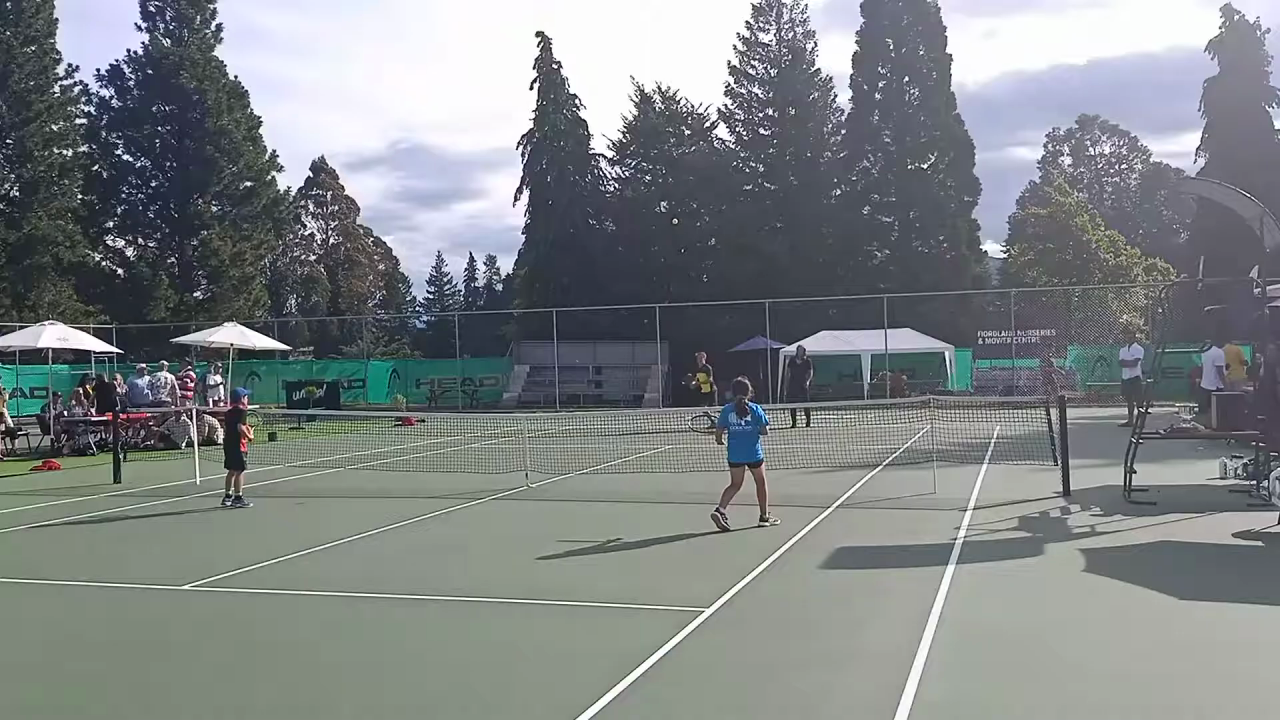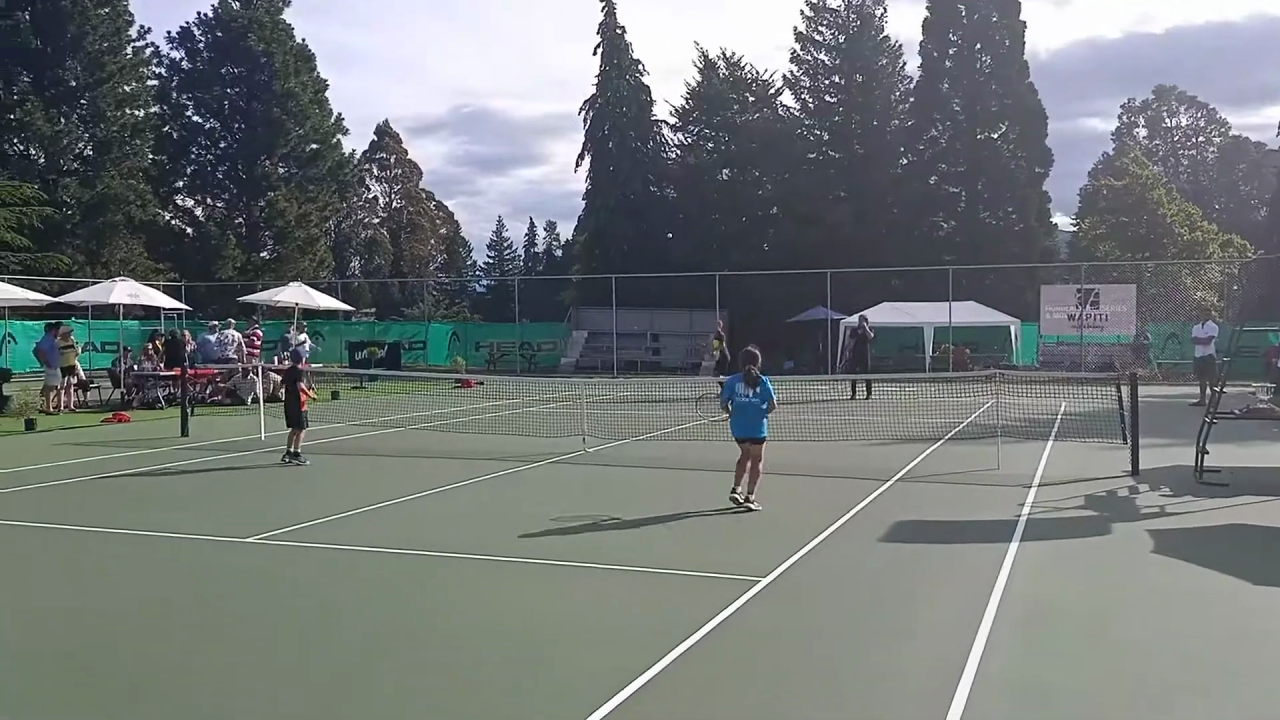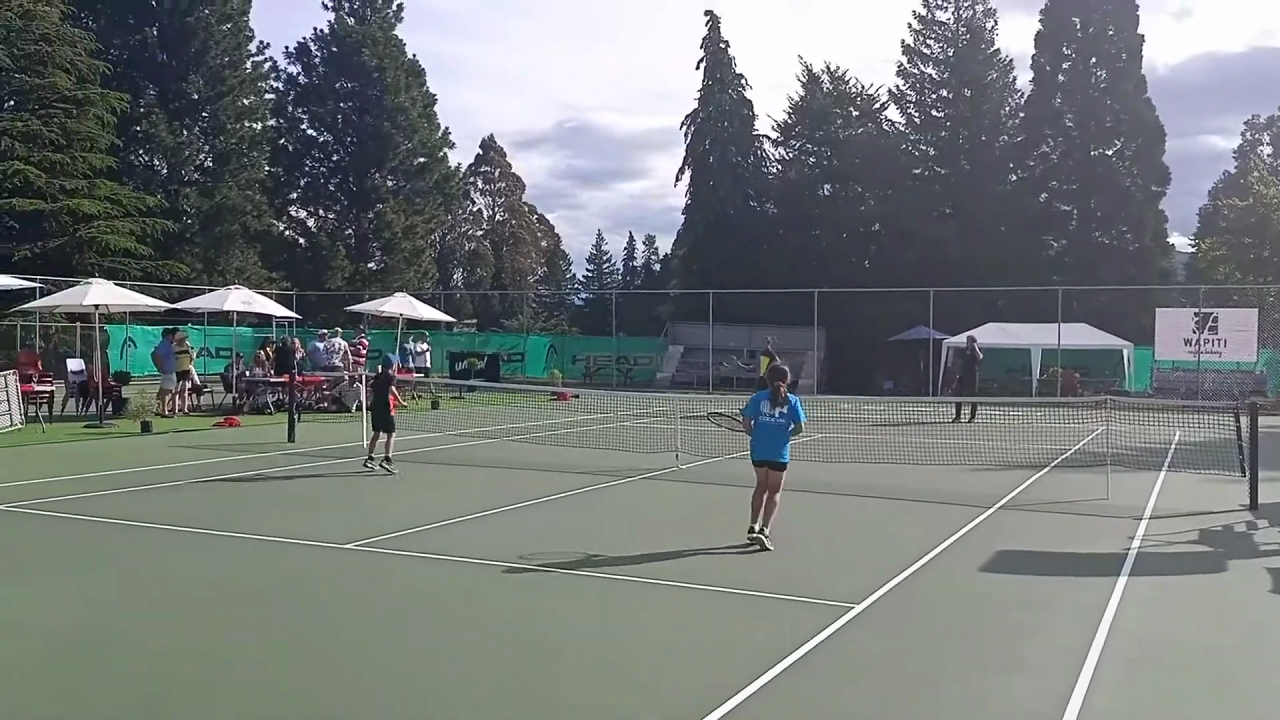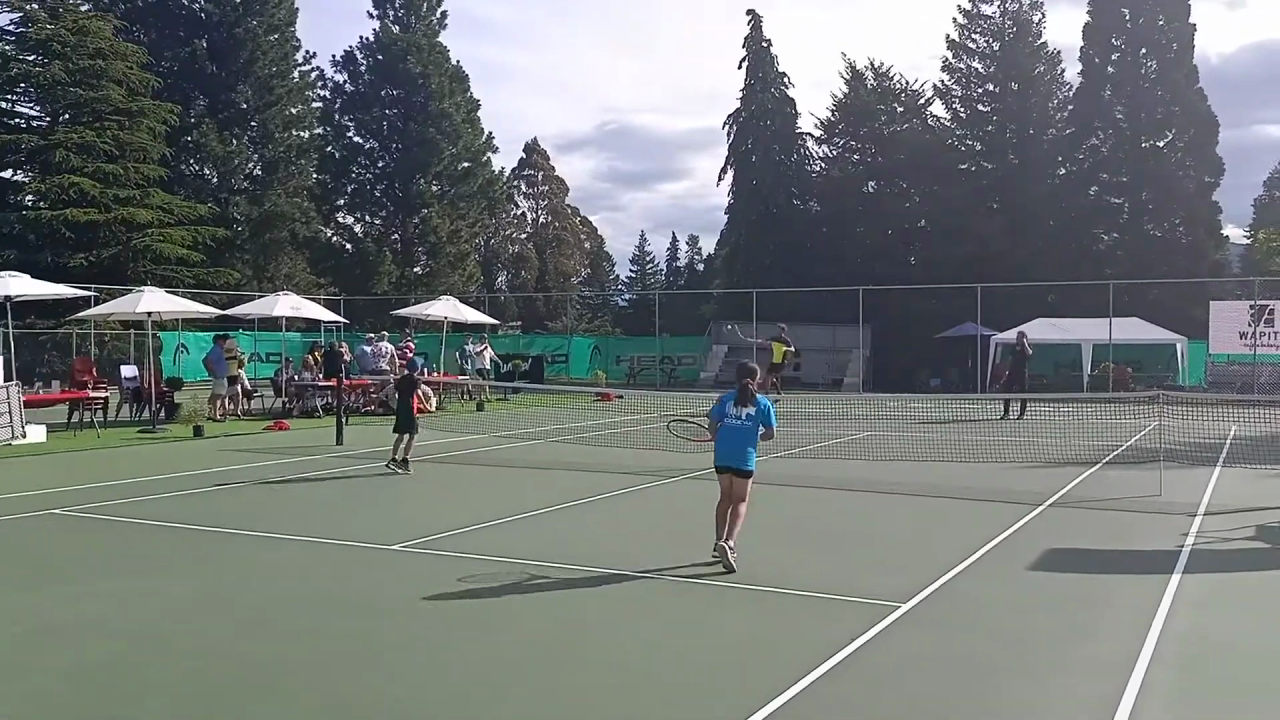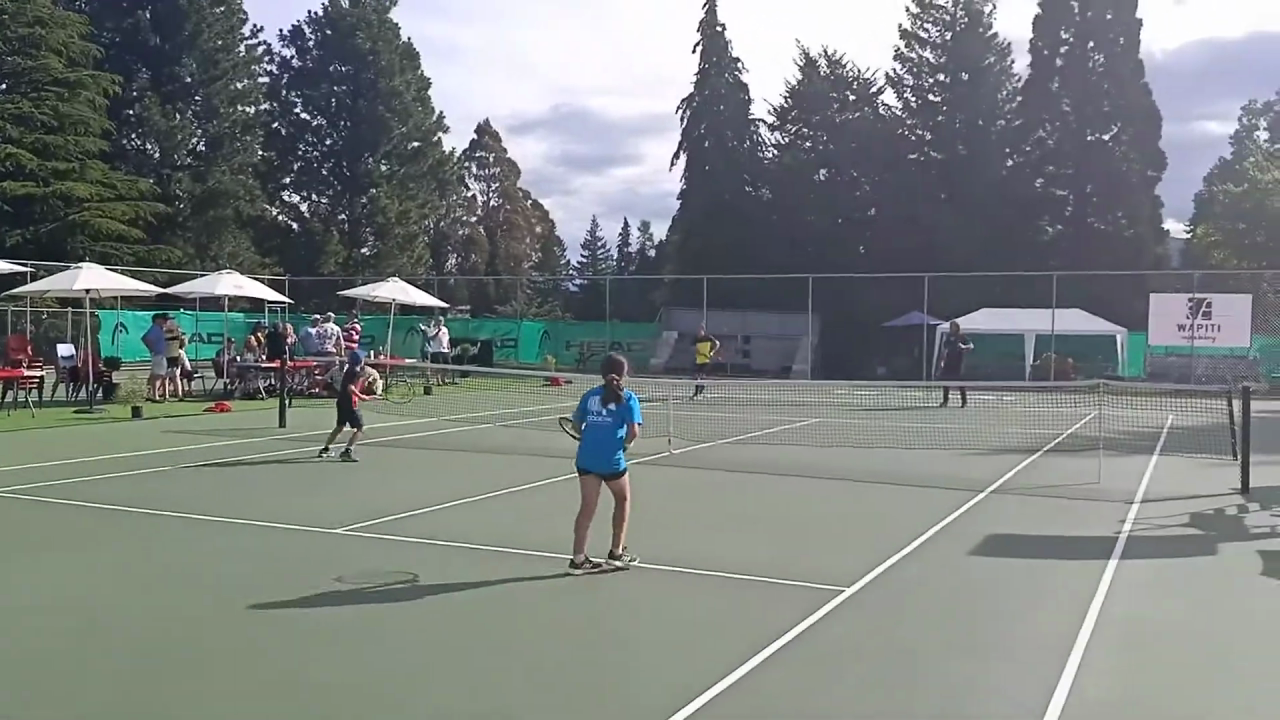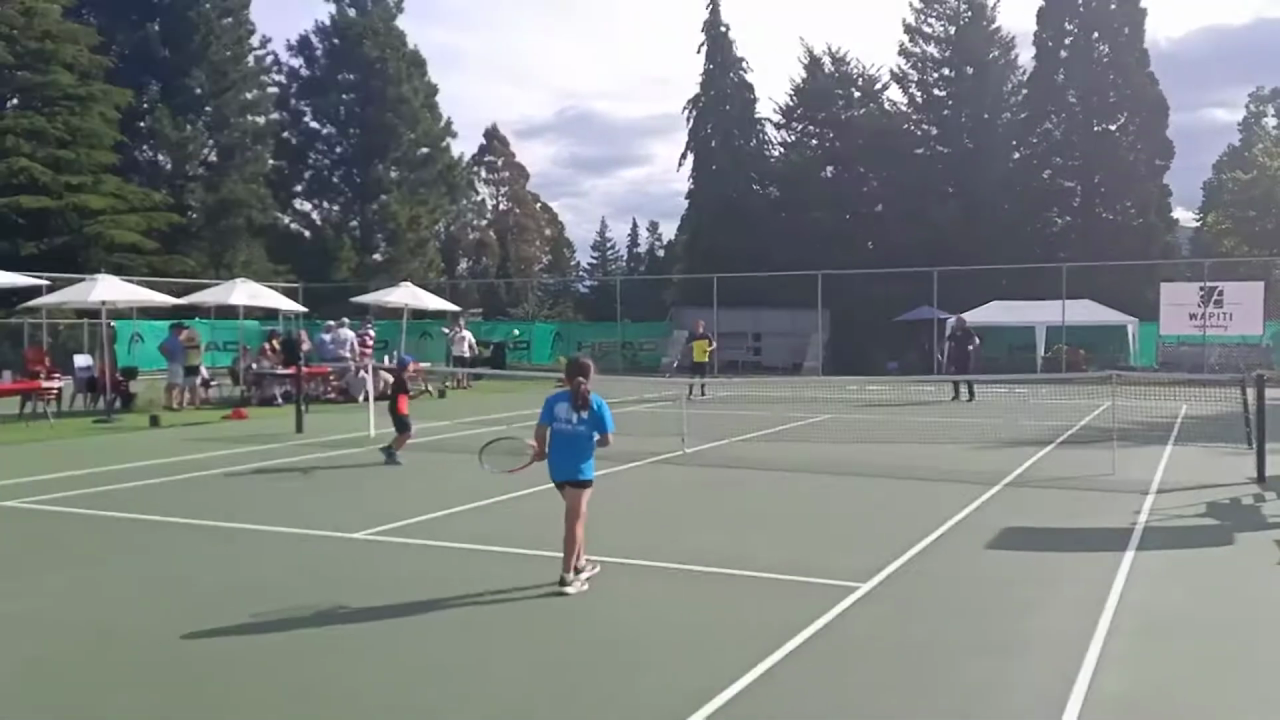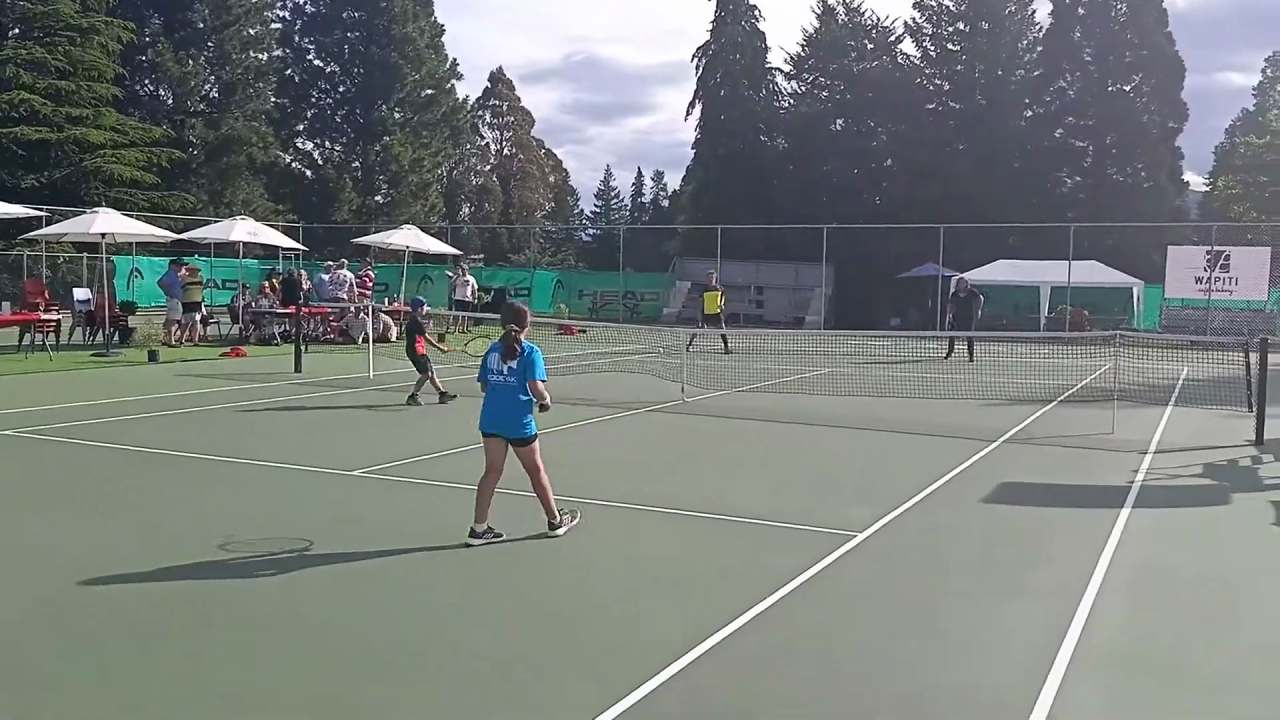
dt=0.5s
person 1, frame 1
left shoulder: (726, 410)
right shoulder: (755, 409)
left elbow: (719, 432)
right elbow: (765, 432)
left wrist: (721, 440)
left hip: (734, 454)
right hip: (753, 453)
left knee: (735, 485)
right knee: (761, 483)
left ankle: (720, 510)
right ankle: (764, 516)
person 1, frame 2
left shoulder: (732, 380)
right shoulder: (763, 381)
left elbow: (724, 404)
right elbow: (772, 406)
left hip: (738, 427)
right hip: (757, 428)
left knee: (745, 456)
right knee: (757, 461)
left ankle: (736, 490)
right ankle: (749, 498)
person 1, frame 3
left shoulder: (757, 397)
right shoulder: (792, 401)
left elbow: (746, 423)
right elbow: (800, 428)
left hip: (758, 452)
right hip: (779, 452)
left knee: (761, 487)
right knee: (774, 492)
left ankle: (754, 527)
right ankle: (763, 531)
person 1, frame 4
left shoulder: (725, 399)
right shoulder: (762, 403)
left elbow: (712, 424)
right elbow: (770, 433)
left hip: (722, 456)
right hip: (744, 457)
left knee: (725, 499)
right knee: (740, 502)
left ankle: (720, 542)
right ankle: (728, 543)
person 1, frame 5
left shoulder: (590, 395)
right shoulder: (627, 398)
left elbow: (576, 423)
right elbow: (633, 432)
right wrist: (624, 442)
left hip: (586, 458)
right hip: (611, 460)
left knee: (587, 507)
right knee: (622, 501)
left ankle: (578, 559)
right ankle: (617, 552)
person 1, frame 6
left shoulder: (553, 400)
right shoulder: (597, 403)
left elbow: (541, 431)
right elbow: (606, 440)
left wrist: (540, 450)
left hip: (557, 467)
right hip: (580, 468)
left knee: (575, 515)
right knee: (574, 519)
left ankle: (579, 564)
right ankle: (567, 577)
person 1, frame 7
left shoulder: (492, 350)
right shoulder: (531, 352)
left elbow: (484, 384)
right elbow: (536, 387)
right wrist: (546, 401)
left hip: (490, 420)
right hip: (518, 422)
left knee: (492, 472)
right knee: (535, 471)
left ankle: (478, 528)
right ankle: (555, 520)
